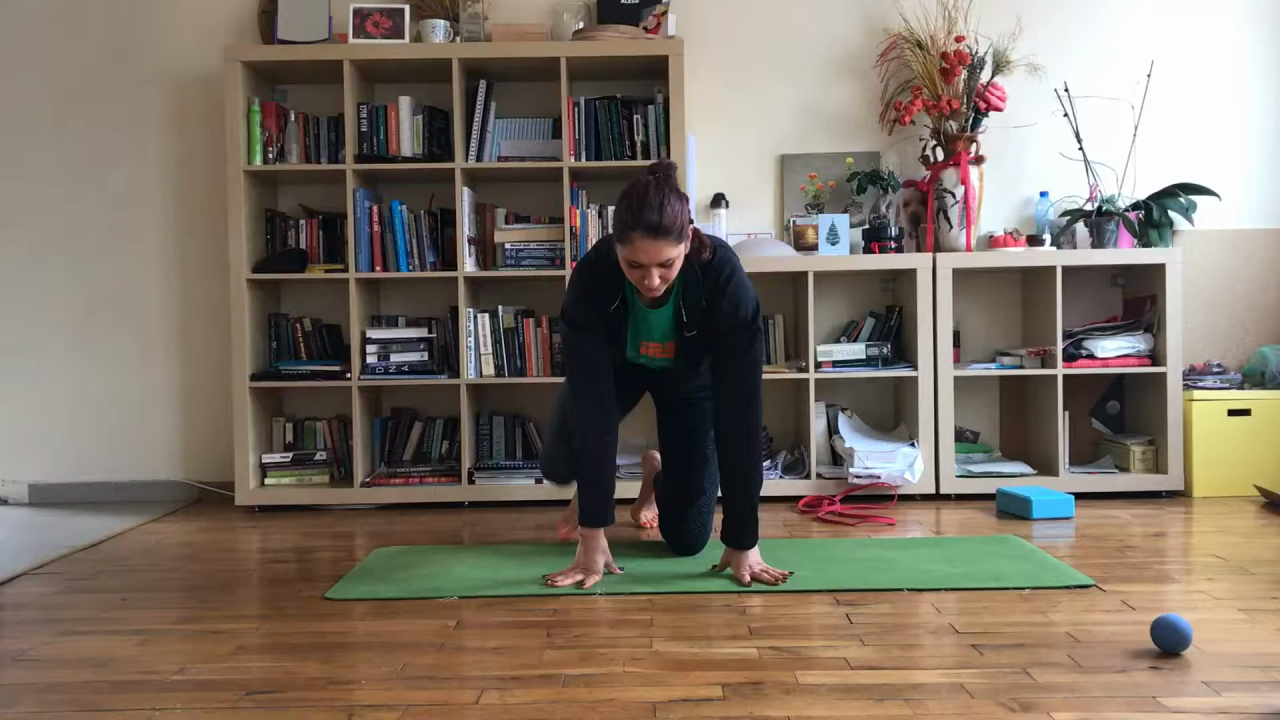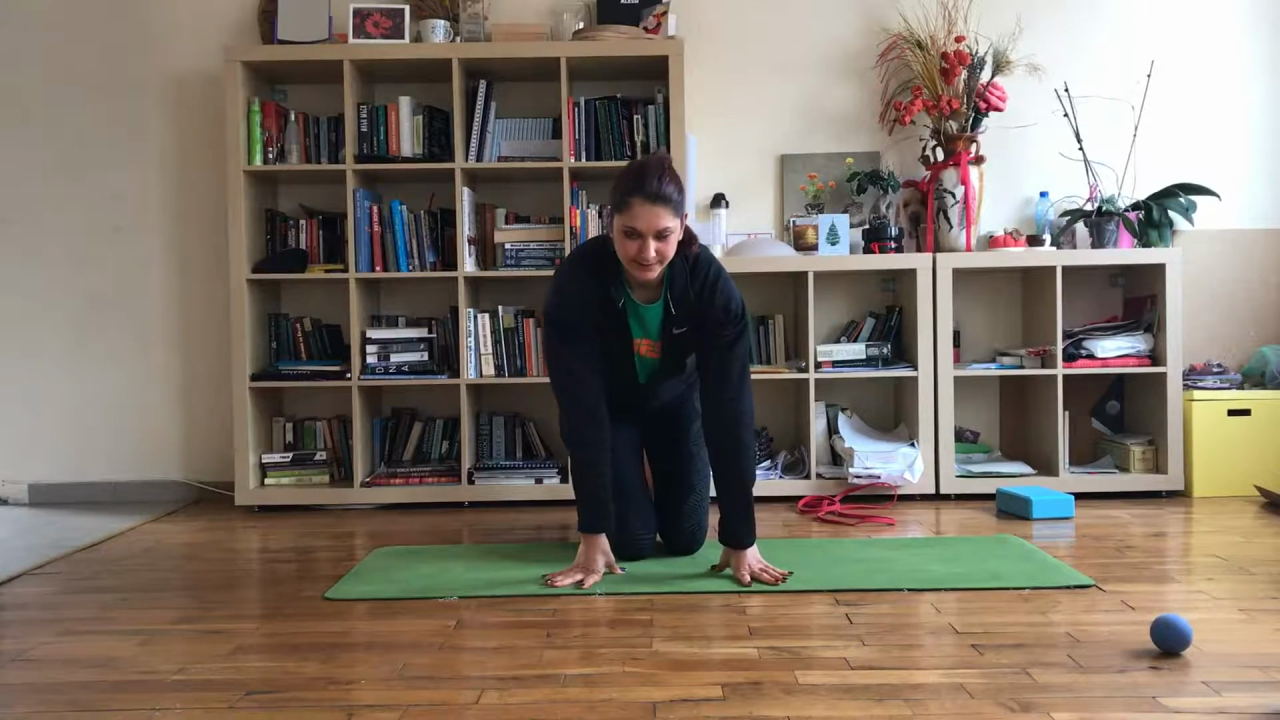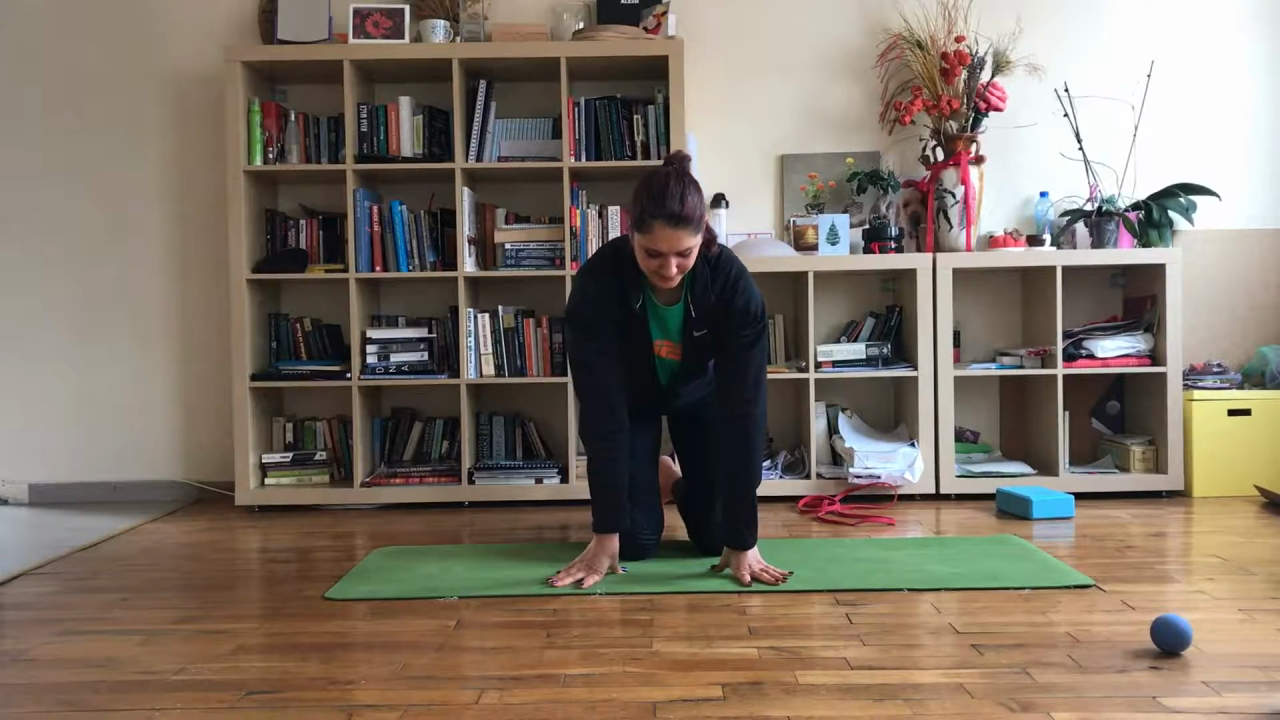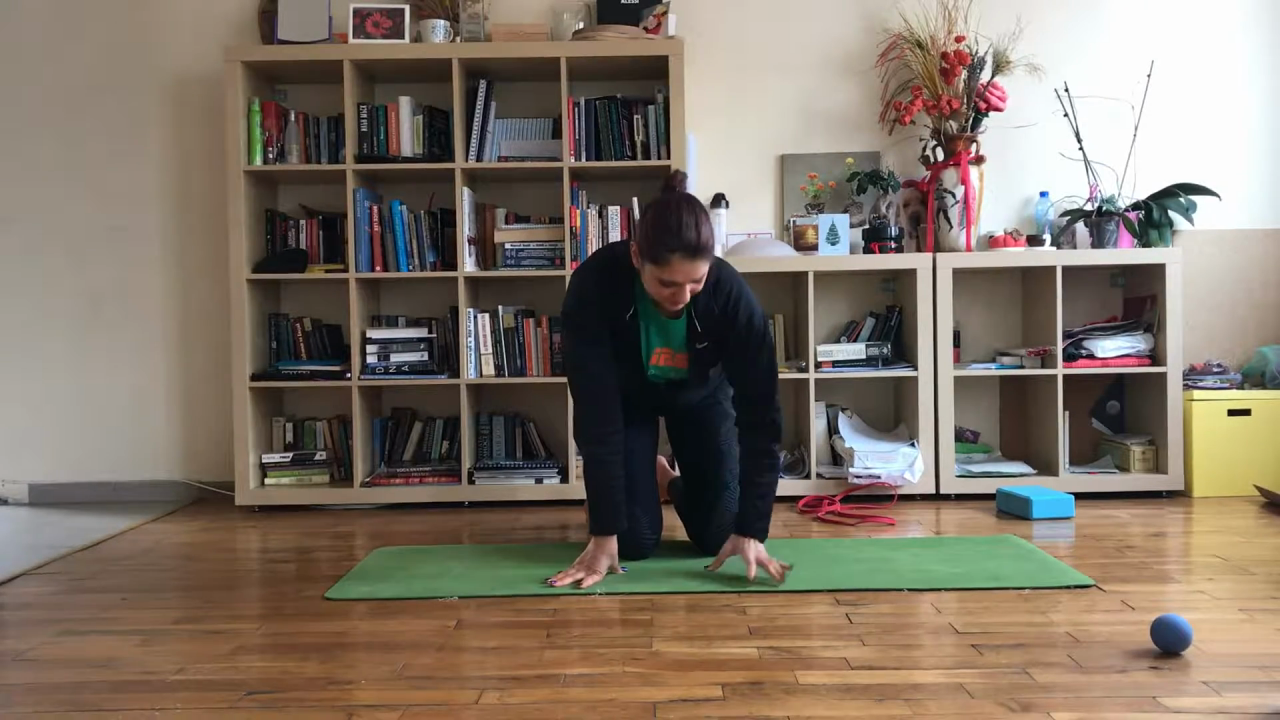
dt=1s
person 1, frame 1
left shoulder: (723, 277)
right shoulder: (593, 276)
left elbow: (739, 406)
right elbow: (591, 397)
left wrist: (742, 542)
right wrist: (592, 538)
left hip: (693, 377)
right hip: (619, 366)
left knee: (687, 537)
right knee: (560, 464)
left ankle: (660, 476)
person 1, frame 2
left shoulder: (708, 280)
right shoulder: (576, 280)
left elbow: (729, 404)
right elbow: (581, 409)
left wrist: (740, 539)
right wrist: (593, 535)
left hip: (674, 395)
right hip: (608, 400)
left knee: (685, 538)
right knee: (632, 541)
left ankle: (659, 481)
right ankle: (634, 484)
person 1, frame 3
left shoulder: (732, 283)
right shoulder: (598, 282)
left elbow: (743, 407)
right elbow: (601, 408)
left wrist: (741, 540)
right wrist: (605, 533)
left hip: (700, 392)
right hip: (631, 396)
left knee: (714, 536)
right knee: (637, 541)
left ankle: (680, 482)
right ankle: (654, 479)
person 1, frame 4
left shoulder: (732, 295)
right shoulder: (594, 286)
left elbow: (759, 412)
right elbow: (595, 413)
left wrist: (751, 526)
right wrist: (603, 535)
left hip: (700, 394)
right hip: (626, 395)
left knee: (716, 536)
right knee: (634, 540)
left ankle: (672, 484)
right ankle: (652, 479)
